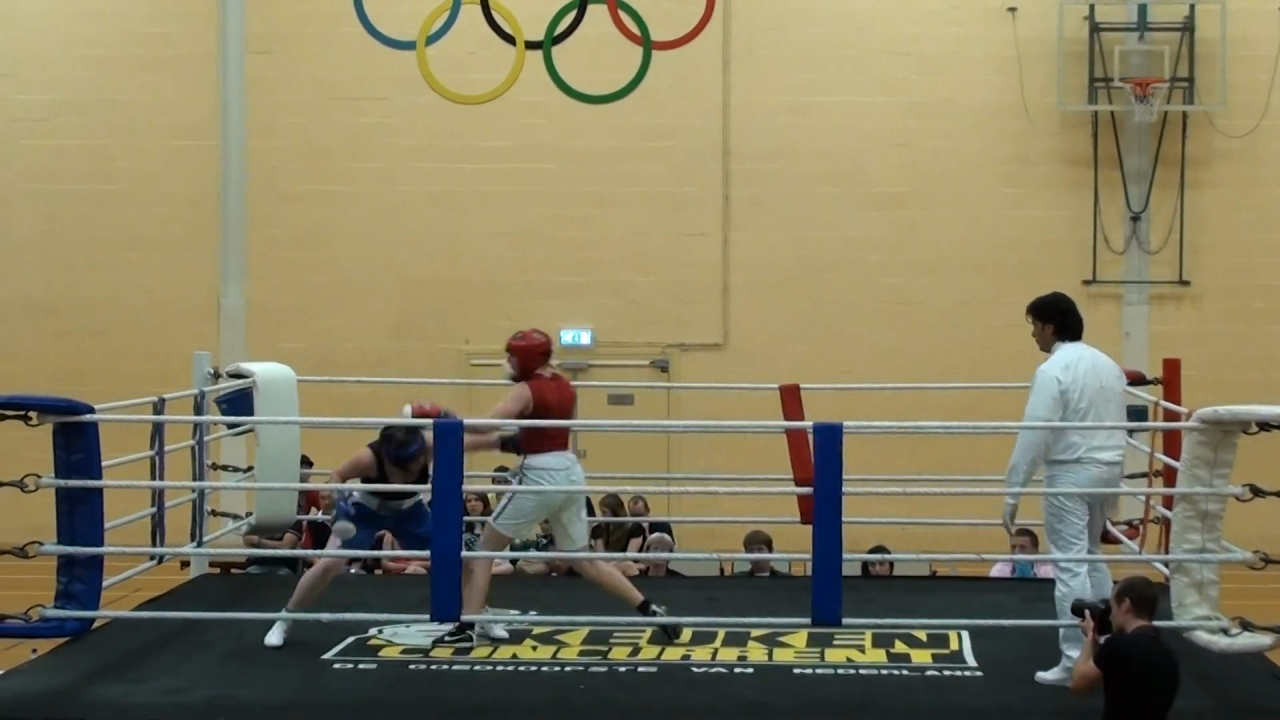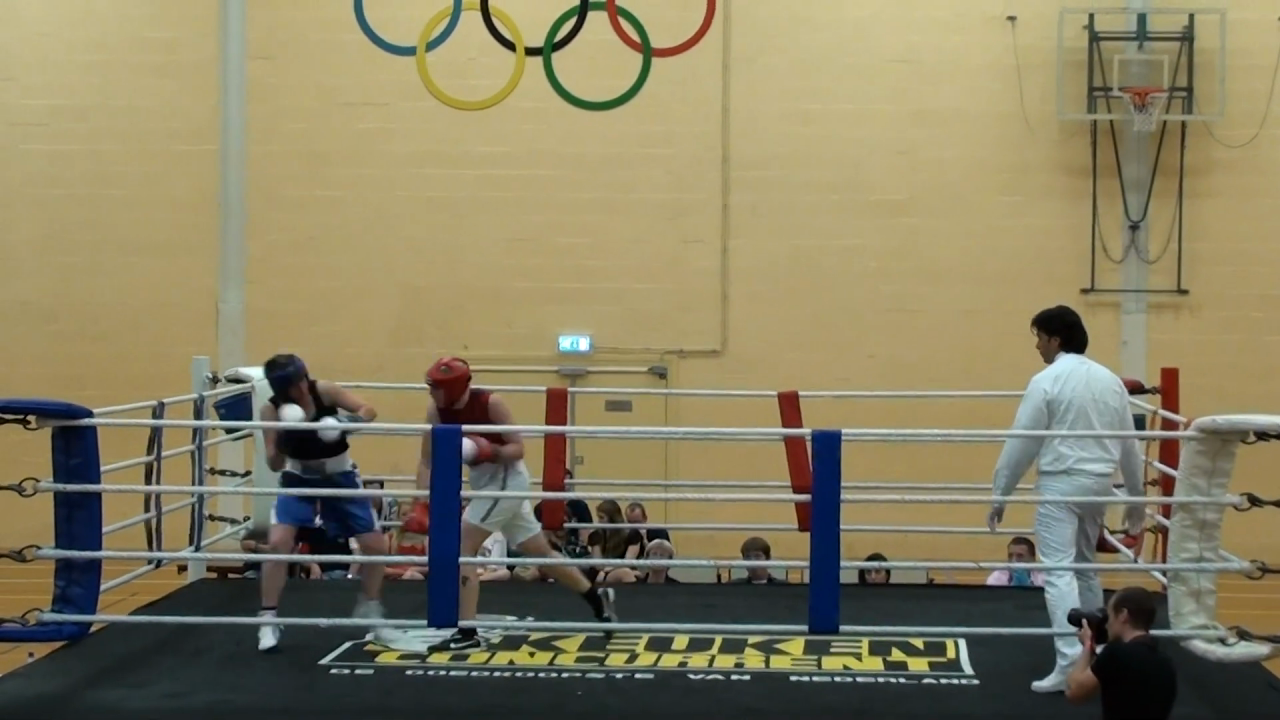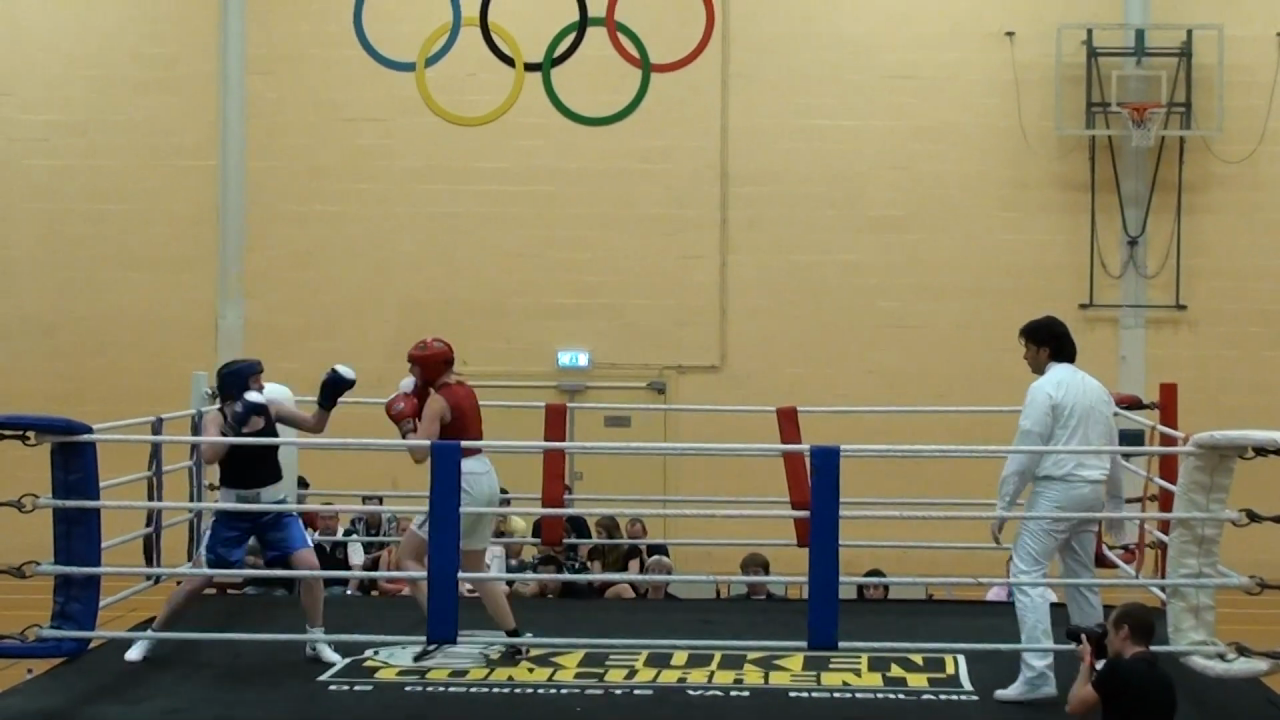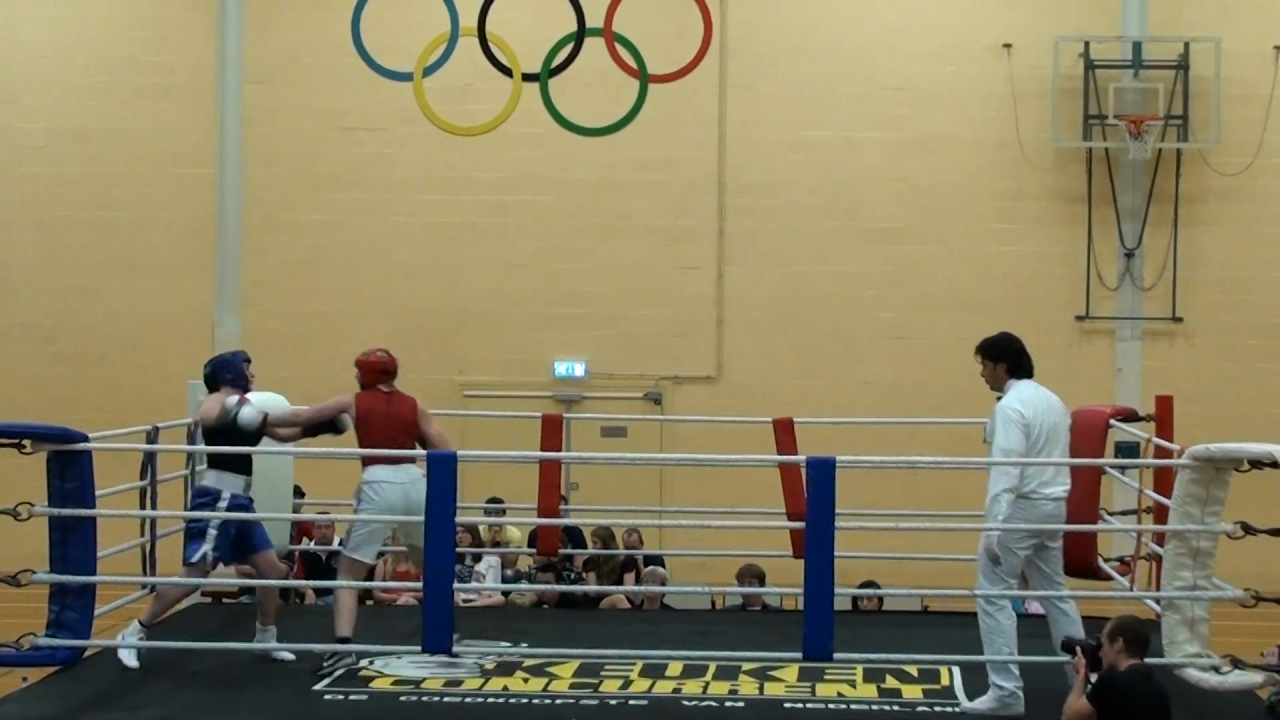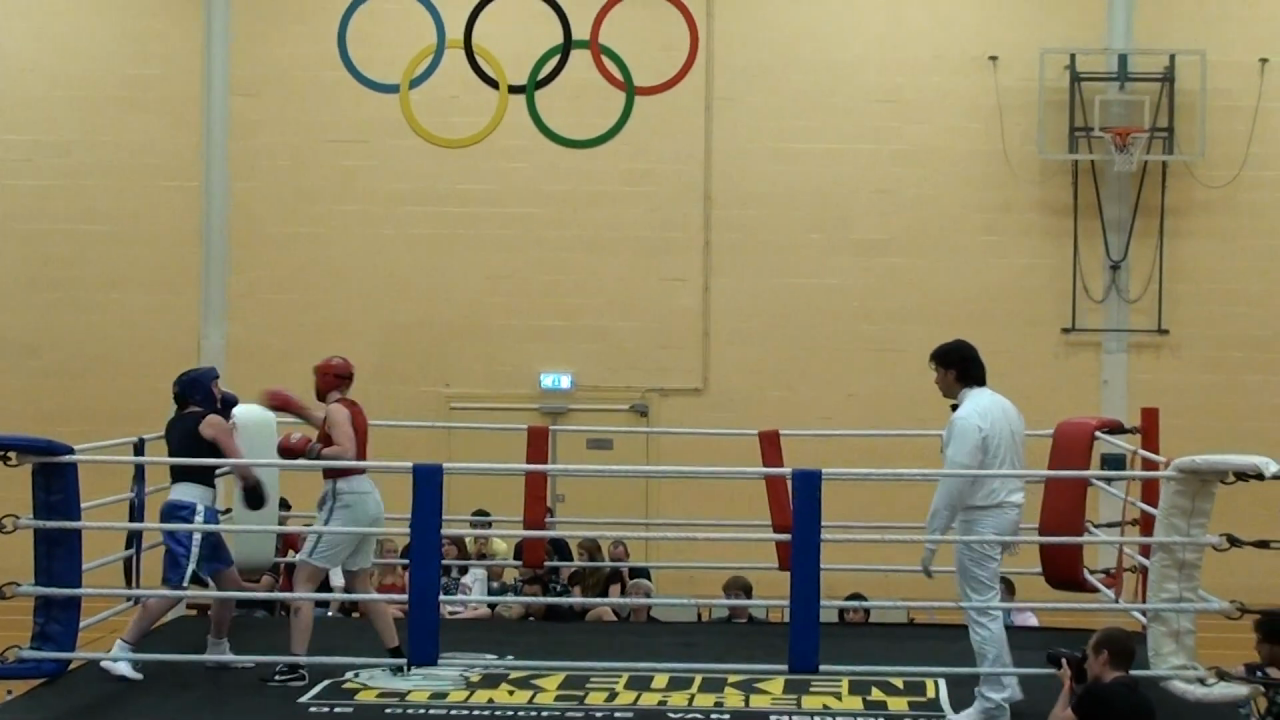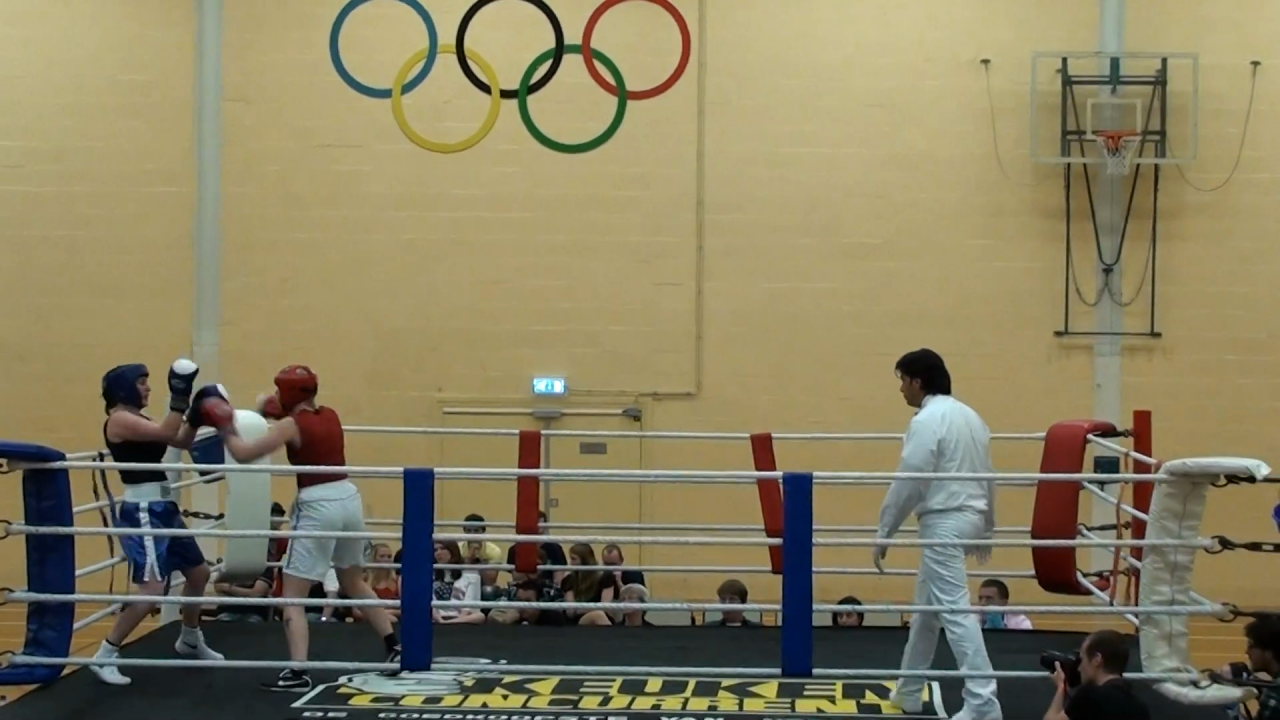
dt=0.3s
person 1, frame 1
left shoulder: (1053, 370)
right shoulder: (1107, 365)
left elbow: (1034, 436)
right elbow: (1119, 425)
left wrist: (1013, 492)
left hip: (1070, 475)
right hip: (1106, 471)
left knee: (1071, 567)
right knee: (1091, 558)
left ankle: (1076, 662)
person 1, frame 2
left shoulder: (1046, 381)
right shoulder: (1111, 381)
left elbow: (1021, 443)
right elbow: (1130, 445)
left wrist: (1000, 494)
right wrist: (1136, 496)
left hip: (1060, 485)
right hip: (1098, 484)
left knee: (1058, 573)
right knee: (1084, 567)
left ankle: (1072, 664)
person 1, frame 3
left shoulder: (1045, 388)
right shoulder: (1096, 389)
left elbow: (1025, 451)
right elbow: (1108, 448)
left wrist: (1004, 505)
right wrist: (1114, 503)
left hip: (1056, 492)
right hip: (1091, 491)
left knee: (1026, 577)
right knee: (1082, 580)
left ankle: (1036, 676)
person 1, frame 4
left shoulder: (1010, 406)
right shoulder: (1053, 402)
left elbow: (1006, 471)
left wrist: (993, 527)
left hip: (1022, 510)
right hip: (1053, 507)
left knee: (993, 595)
right knee: (1055, 593)
person 1, frame 5
left shoulder: (968, 417)
right shoulder: (1005, 407)
left elbow: (955, 484)
right elbow: (1015, 467)
left wrist: (932, 539)
left hip: (982, 519)
right hip: (1004, 513)
left knee: (982, 609)
right knee: (980, 602)
right ankle: (1003, 686)
person 1, frame 6
left shoulder: (927, 421)
right shoulder: (970, 416)
left elbow: (907, 485)
right elbow: (986, 478)
left wrist: (884, 534)
right wrist: (987, 527)
left hip: (944, 522)
right hip: (968, 518)
left knee: (954, 612)
right knee: (927, 606)
right ankle: (909, 689)
person 2, frame 1
left shoulder: (528, 390)
right shoulder: (562, 386)
left elbow: (491, 435)
left hip: (540, 480)
right hip: (569, 478)
left knee: (483, 550)
right knee: (584, 564)
left ankle: (465, 628)
right ankle: (649, 611)
person 2, frame 2
left shoulder: (492, 403)
right shoulder: (436, 408)
left elbow: (517, 449)
right elbow: (426, 460)
left wrist: (490, 451)
left hip: (505, 479)
right hip: (485, 480)
left knee: (461, 550)
right knee: (540, 553)
left ankle: (467, 633)
right ankle: (596, 597)
person 2, frame 3
left shoulder: (437, 399)
right shoulder: (465, 390)
left elbow: (420, 453)
left wrist: (405, 421)
left hip: (462, 484)
right hip: (485, 479)
left knee: (408, 555)
right knee: (474, 569)
right ankle: (515, 640)
person 2, frame 4
left shoulder: (355, 401)
right shoulder: (414, 405)
left elbow: (302, 418)
right elbow: (443, 450)
left wrist: (263, 419)
left hip: (378, 490)
right hip: (417, 486)
left knee: (348, 577)
left ankle: (343, 647)
person 2, frame 5
left shoulder: (334, 409)
right shoulder: (342, 409)
left elbow: (345, 454)
left wrist: (307, 448)
right wrist: (297, 408)
left hip: (346, 501)
right hip: (358, 500)
left knee: (302, 584)
right knee: (361, 588)
left ankle: (296, 666)
right ankle: (397, 657)
person 2, frame 6
left shoulder: (290, 426)
right shoulder: (329, 414)
left elbow: (243, 455)
left wrist: (225, 425)
left hip: (318, 509)
right hip: (348, 501)
left knee: (292, 597)
right knee: (353, 583)
left ankle: (298, 673)
right ankle: (395, 646)
person 3, frame 1
left shoulder: (425, 448)
right shoulder: (371, 457)
right elbow: (333, 480)
right wrist: (340, 507)
left hip: (408, 510)
right hip: (365, 509)
right knee: (329, 565)
right ankle: (284, 622)
person 3, frame 2
left shoulder: (323, 390)
right shoulder: (271, 409)
left elbow: (369, 412)
right elbow: (274, 465)
right wrist: (280, 443)
left hip: (339, 476)
right hip: (298, 479)
left knee: (375, 545)
right knee: (278, 542)
left ankle: (369, 613)
right ankle: (269, 621)
person 3, frame 3
left shoulder: (270, 408)
right shoulder: (216, 418)
left elbow: (314, 427)
right elbow: (207, 455)
left wrist: (330, 398)
right wrist: (237, 424)
left hip: (275, 507)
right hip: (232, 511)
left knee: (309, 566)
right knee: (197, 581)
left ankle: (317, 641)
right ankle: (151, 637)
person 3, frame 4
left shoulder: (245, 406)
right shoulder: (217, 401)
left elbow: (281, 435)
right elbow: (205, 417)
left wrist: (316, 427)
right wrist: (233, 413)
left hip: (238, 501)
right hip: (216, 498)
left knee: (272, 568)
right knee: (193, 576)
left ankle: (266, 638)
right ankle: (134, 633)
person 3, frame 5
left shoulder: (177, 423)
right shoulder: (212, 421)
right elbow: (240, 466)
right wrist: (255, 488)
left hip: (194, 511)
right hip: (191, 511)
left knee: (230, 581)
right knee: (174, 591)
left ankle: (218, 648)
right ankle: (118, 653)
person 3, frame 6
left shoulder: (136, 420)
right shoulder: (119, 420)
left elbow: (183, 440)
right elbow: (165, 434)
left wrist: (189, 403)
right wrist: (179, 400)
left hip: (163, 507)
right hip: (142, 512)
left knee: (199, 573)
right knee: (150, 590)
left ankle: (190, 641)
right ankle: (104, 657)
